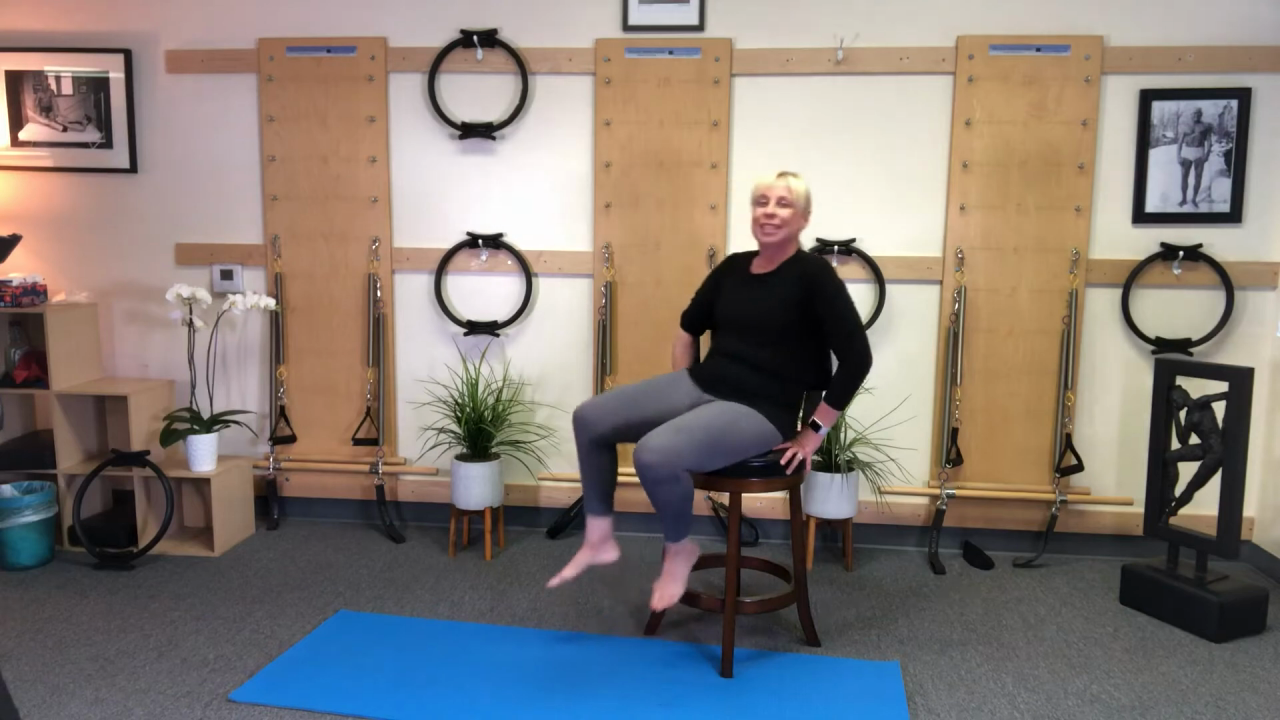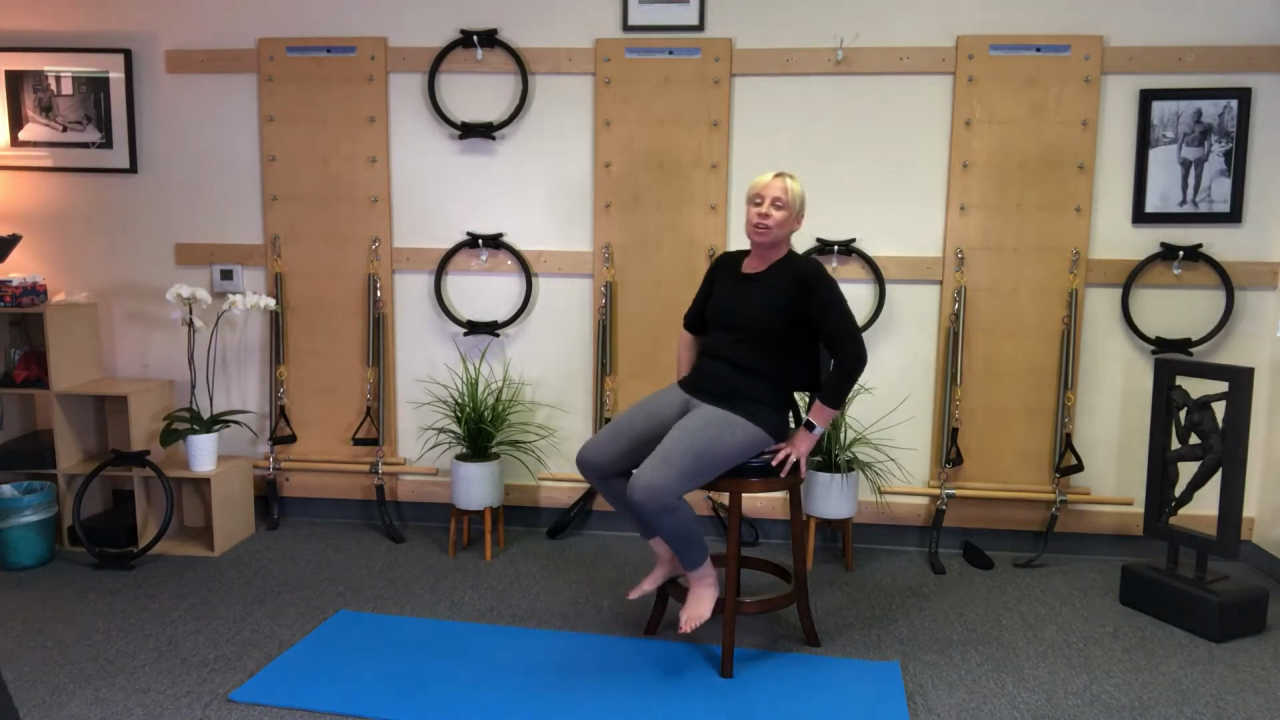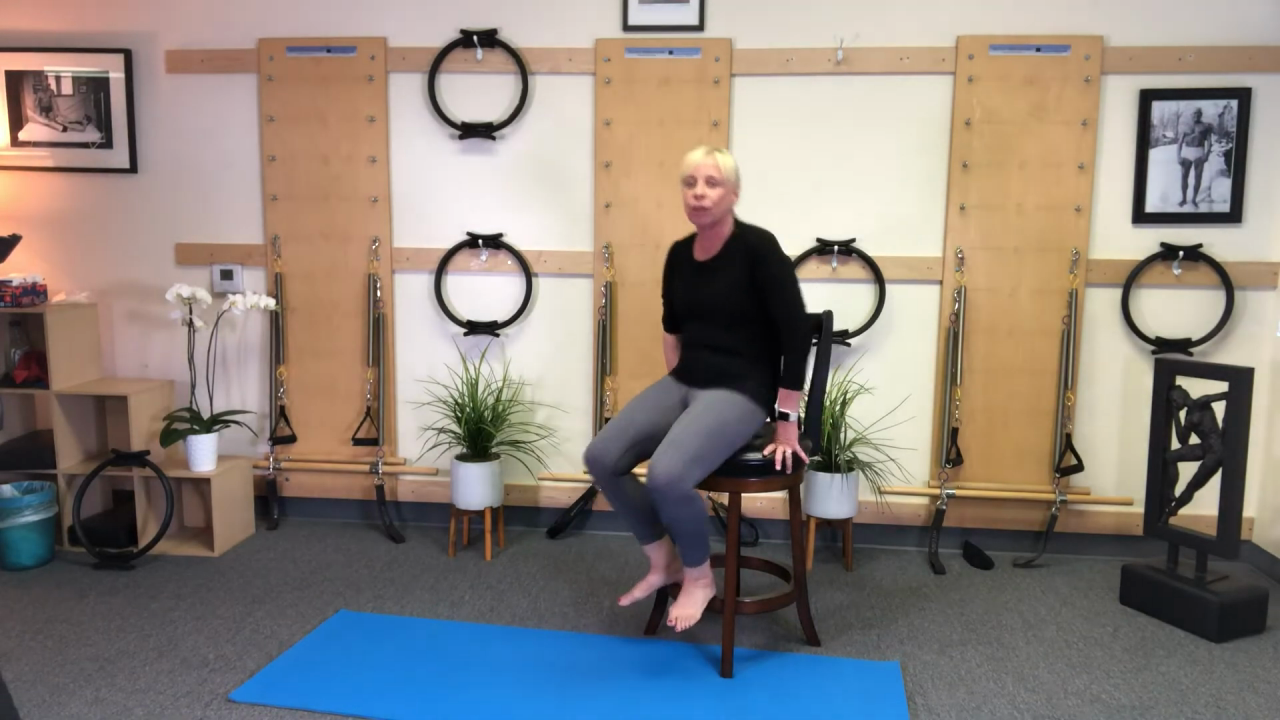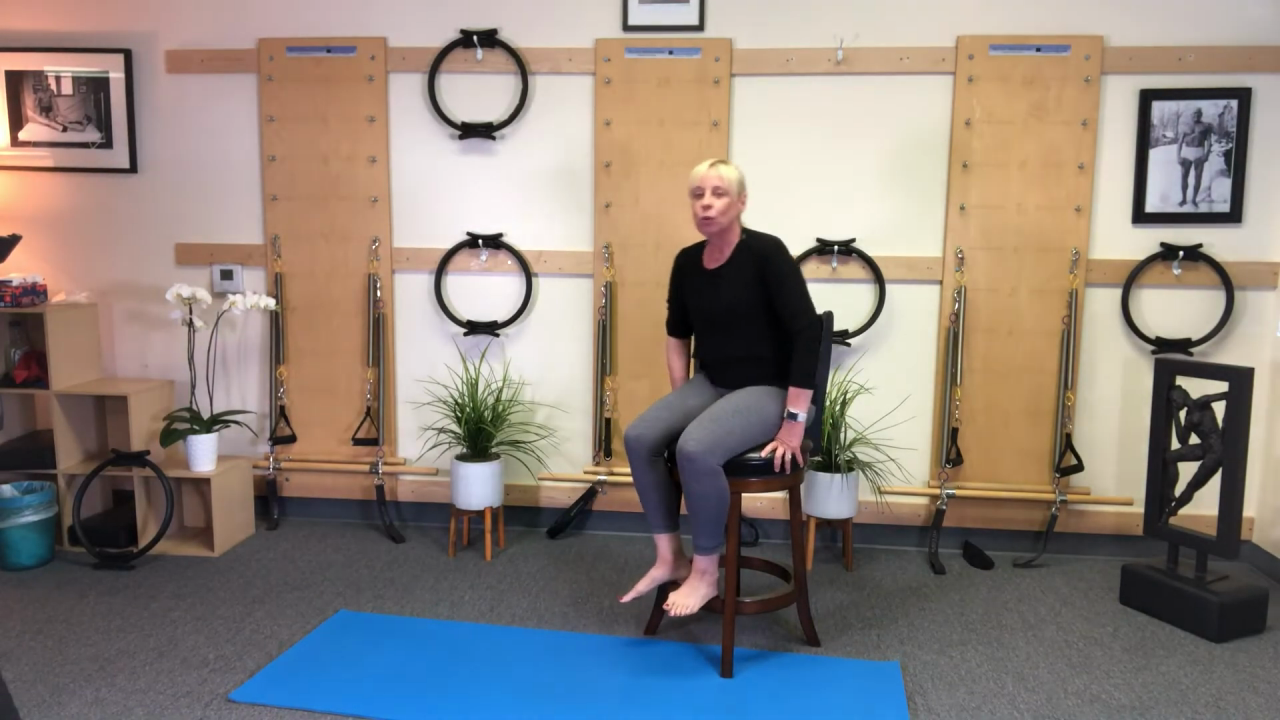
dt=0.7s
person 1, frame 1
left shoulder: (814, 275)
right shoulder: (733, 268)
left elbow: (857, 357)
right elbow: (689, 327)
left wrist: (814, 432)
right wrist: (675, 391)
left hip: (760, 412)
right hip: (702, 387)
left knee: (655, 456)
right knee: (590, 420)
left ankle: (681, 550)
right ankle: (599, 539)
person 1, frame 2
left shoulder: (806, 275)
right shoulder: (725, 266)
left elbow: (852, 356)
left wrist: (809, 432)
right wrist: (685, 383)
left hip: (748, 413)
right hip: (691, 394)
left knee: (649, 488)
right knee: (593, 461)
left ankle: (704, 578)
right ankle: (669, 556)
person 1, frame 3
left shoulder: (757, 247)
right shoulder: (679, 254)
left elbow: (795, 334)
left wrist: (786, 420)
right wrist: (677, 382)
left hip: (741, 391)
right hip: (683, 383)
left knee: (667, 476)
right knee: (601, 458)
left ankle: (699, 577)
right ankle: (664, 562)
person 1, frame 4
left shoulder: (767, 254)
right shoulder: (687, 262)
left elbow: (807, 335)
right elbow: (677, 334)
left wrist: (794, 421)
right wrist: (679, 406)
left hip: (770, 388)
right hip: (714, 383)
left knee: (696, 448)
right knee: (639, 438)
left ankle: (705, 573)
right ankle: (670, 558)
